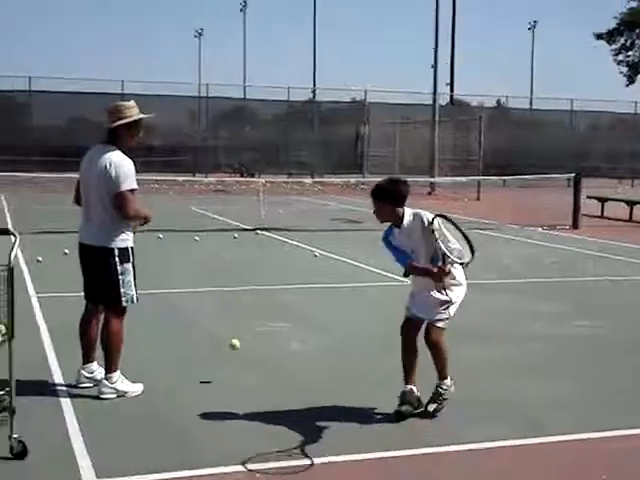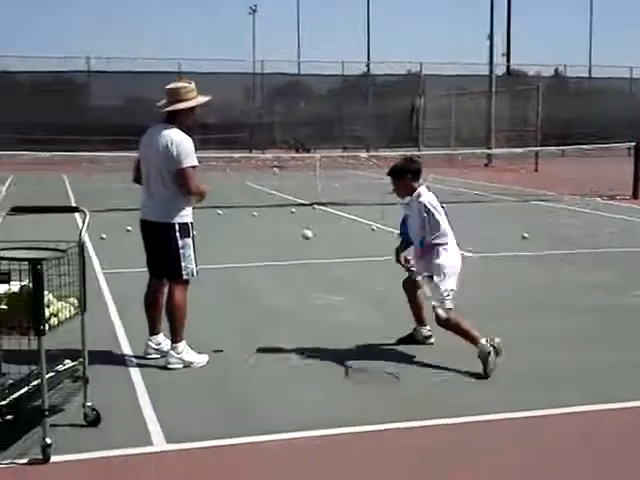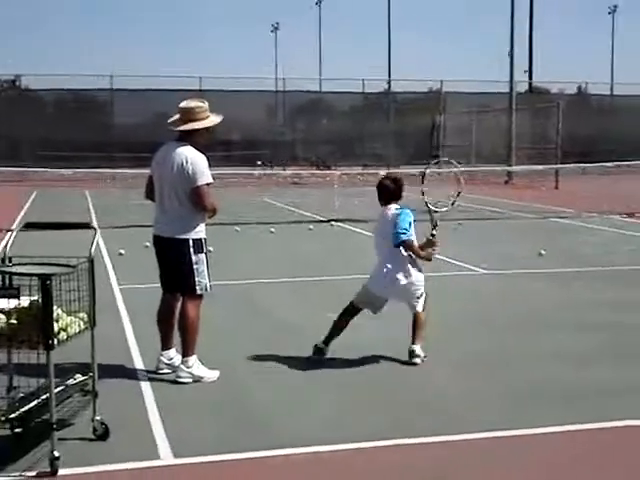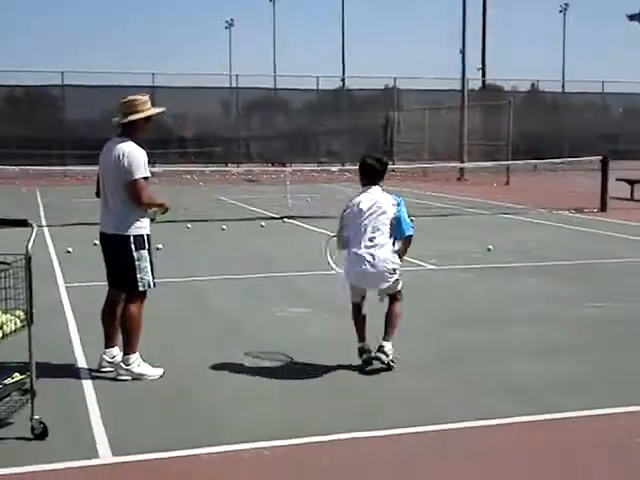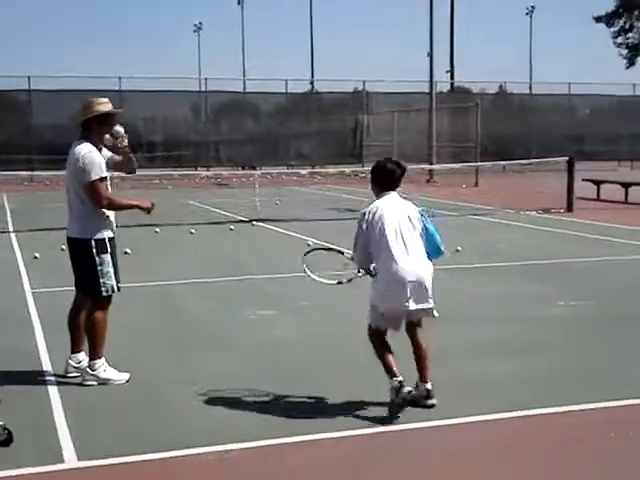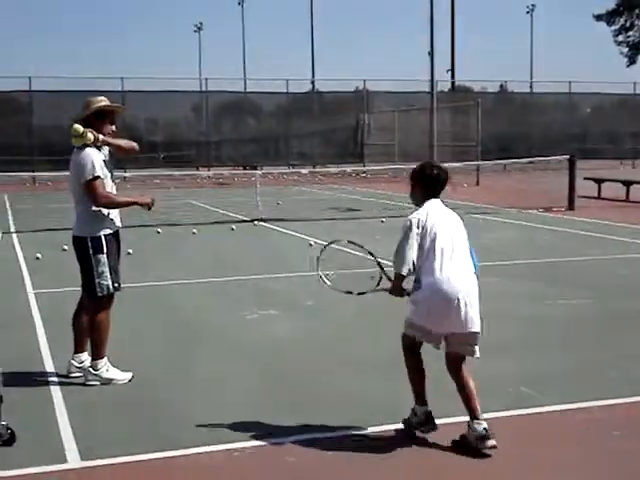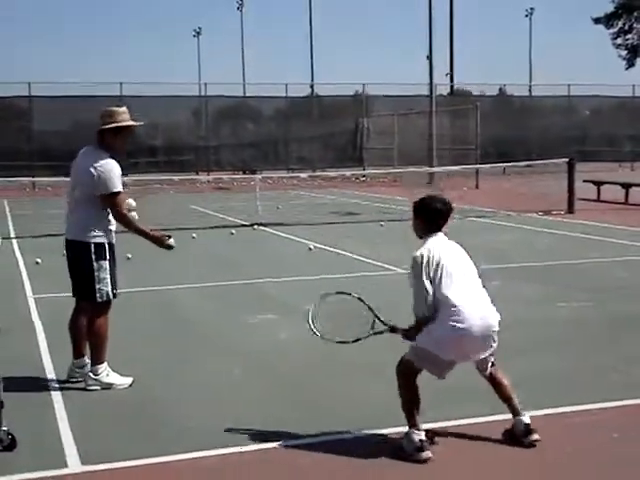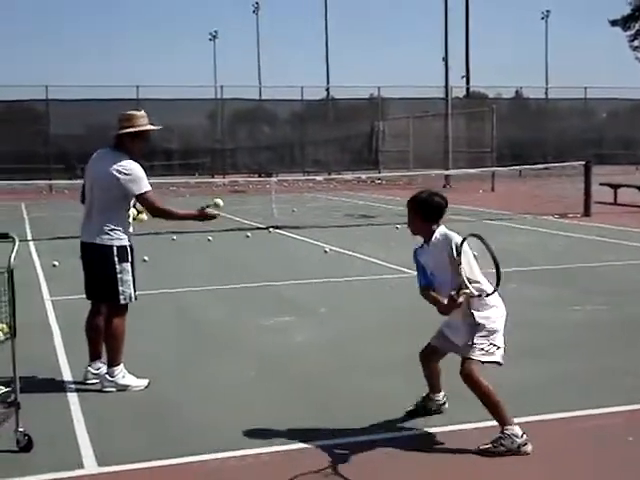
dt=0.5s
person 1, frame 1
left shoulder: (91, 155)
right shoulder: (120, 162)
left elbow: (79, 198)
right elbow: (128, 211)
right wrist: (145, 215)
left hip: (88, 242)
right hip: (112, 246)
left knee: (94, 307)
right knee: (115, 311)
left ankle: (88, 369)
right ankle: (111, 379)
person 1, frame 2
left shoulder: (150, 135)
right shoulder: (180, 140)
left elbow: (138, 177)
right elbow: (190, 185)
right wrist: (202, 191)
left hip: (150, 218)
right hip: (173, 221)
left knee: (157, 280)
right knee: (178, 283)
left ankle: (155, 340)
right ankle: (177, 349)
person 1, frame 3
left shoulder: (162, 152)
right shoulder: (195, 158)
left elbow: (150, 193)
right elbow: (205, 203)
right wrist: (214, 208)
left hip: (163, 234)
right hip: (186, 237)
left knee: (171, 295)
right knee: (192, 298)
left ankle: (167, 355)
right ankle: (188, 364)
person 1, frame 4
left shoulder: (109, 148)
right shoulder: (134, 152)
right elbow: (141, 197)
right wrist: (160, 203)
left hip: (110, 231)
right hip: (130, 234)
left knee: (116, 293)
right knee: (135, 296)
left ankle: (110, 354)
right ankle: (130, 361)
person 1, frame 5
left shoulder: (89, 150)
right shoulder: (90, 154)
left elbow: (128, 167)
right elbow: (102, 200)
left wrist: (126, 152)
right wrist: (137, 204)
left hip: (80, 235)
right hip: (93, 237)
left knee: (83, 298)
right knee: (101, 300)
left ankle: (76, 359)
right ankle: (96, 366)
person 1, frame 6
left shoulder: (99, 149)
right shoulder: (88, 155)
left elbow: (134, 148)
right elbow: (100, 198)
left wrist: (107, 139)
right wrist: (137, 200)
left hip: (101, 233)
right hip: (96, 236)
left knee: (89, 298)
right knee: (102, 300)
left ankle: (79, 360)
right ankle: (98, 367)
person 1, frame 7
left shoulder: (85, 154)
right shoulder: (107, 166)
right elbow: (119, 214)
left wrist: (118, 200)
right wrist: (151, 236)
left hip: (76, 238)
right hip: (93, 242)
left knee: (84, 304)
right knee: (100, 306)
left ankle: (79, 365)
right ankle: (98, 372)
person 1, frame 8
left shoulder: (97, 157)
right shoulder: (128, 168)
left elbow: (85, 198)
right elbow: (156, 209)
right wrist: (195, 215)
left hip: (90, 241)
right hip: (111, 245)
left knee: (98, 306)
right knee: (116, 309)
left ankle: (96, 366)
right ankle: (114, 373)
person 2, frame 1
left shoulder: (424, 220)
right shoulder: (389, 236)
right elbow: (408, 266)
left wrist: (446, 266)
right wrist: (429, 272)
left hip: (449, 283)
right hip: (424, 284)
left knee: (433, 335)
right knee: (408, 332)
left ankle: (444, 386)
right ankle: (410, 392)
person 2, frame 2
left shoulder: (425, 203)
right shoulder: (410, 206)
left elbow: (440, 237)
right elbow: (407, 239)
left wrist: (419, 259)
right wrist: (401, 253)
left hip: (443, 261)
right hip: (428, 259)
left knee: (442, 316)
right knee: (409, 284)
left ankle: (486, 346)
right ankle: (422, 331)
person 2, frame 3
left shoulder: (380, 221)
right shoulder: (403, 214)
right elbow: (406, 243)
left wrist: (423, 246)
right wrist: (422, 254)
left hip: (381, 278)
right hip: (408, 278)
left knee: (352, 309)
right knee: (418, 307)
left ankle: (324, 346)
right ankle: (416, 348)
person 2, frame 4
left shoulder: (351, 205)
right shoulder: (393, 202)
left elbow: (342, 243)
right elbow: (406, 236)
right wrist: (398, 256)
left hip: (356, 264)
right hip: (383, 262)
left knee: (358, 304)
right knee: (395, 297)
left ankle: (364, 349)
right ankle: (386, 346)
person 2, frame 5
left shoulder: (370, 213)
right shoulder: (413, 209)
left elbow: (361, 258)
left wrist: (373, 267)
left hip: (392, 278)
right hip: (421, 274)
left knee: (377, 334)
right knee: (414, 329)
left ankle: (397, 383)
right ankle: (425, 388)
person 2, frame 6
left shoulder: (417, 218)
right shoulder: (455, 219)
left elbow: (404, 263)
left wrist: (397, 285)
left hip: (437, 293)
right hip: (468, 294)
left knee: (410, 345)
right knee: (456, 364)
left ankle: (422, 412)
right ankle: (479, 428)
person 2, frame 7
left shoulder: (422, 256)
right shoulder: (458, 251)
left elbow: (425, 308)
left wrist: (415, 330)
left hip: (456, 325)
right hip: (486, 321)
left knee: (405, 371)
right knee: (489, 370)
left ankle: (416, 437)
right ankle: (523, 425)
person 2, frame 8
left shoulder: (452, 242)
right shoulder: (421, 252)
left elbow: (477, 285)
right elbow: (425, 288)
left wrist: (457, 303)
right wrist: (439, 302)
left hip: (484, 314)
right hip: (456, 316)
left knee: (469, 372)
right knee: (428, 357)
left ankle: (514, 434)
right ankle: (435, 398)
